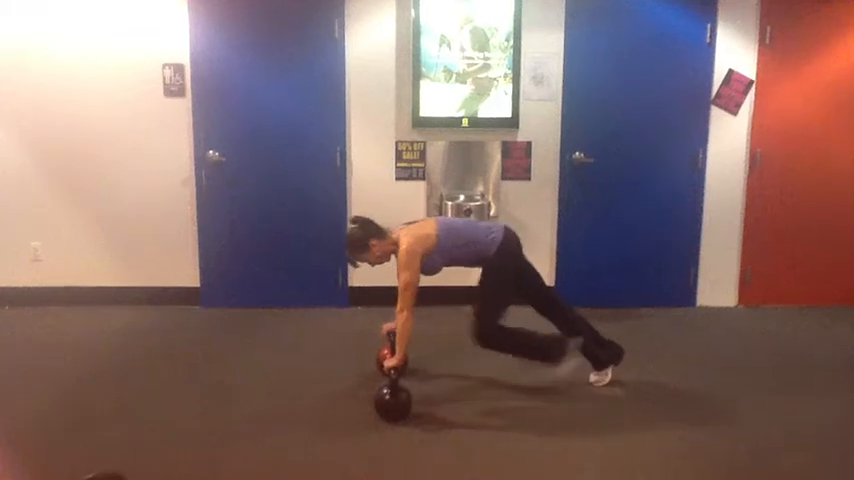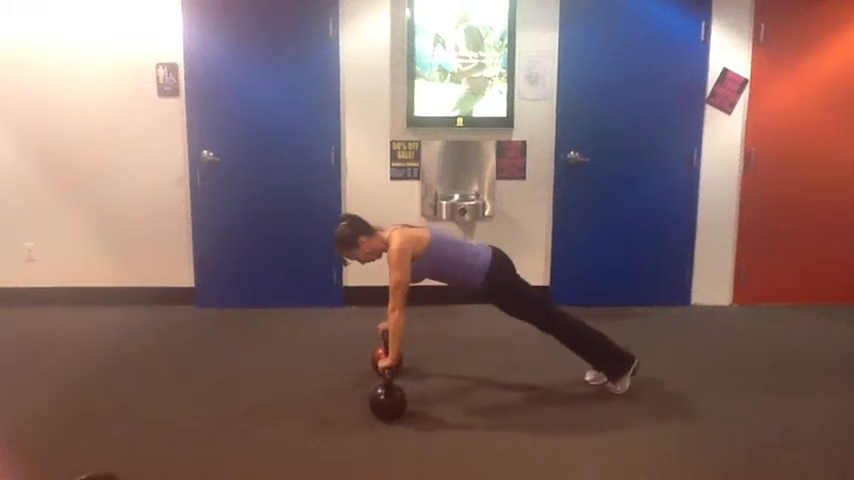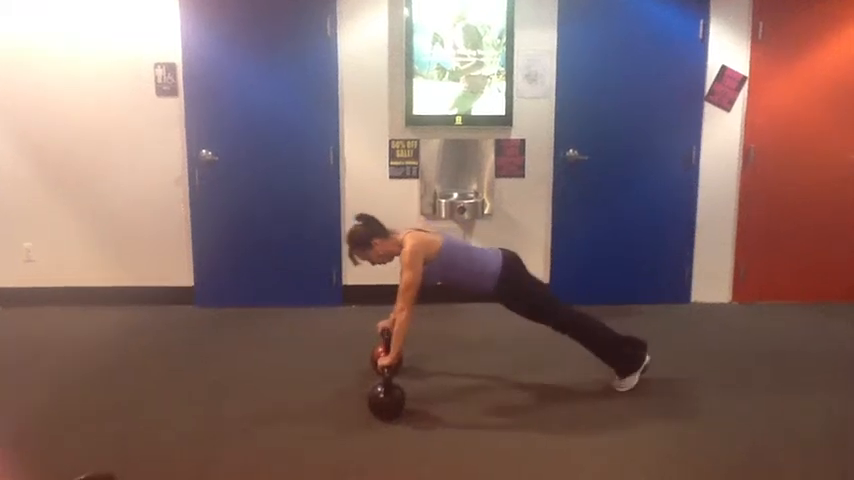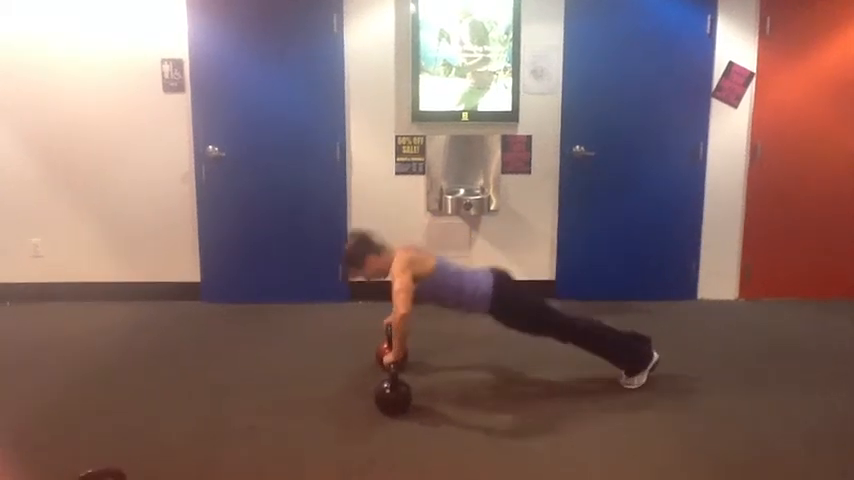
dt=0.4s
person 1, frame 1
left shoulder: (408, 246)
right shoulder: (400, 238)
left elbow: (406, 306)
right elbow: (405, 294)
left wrist: (398, 357)
right wrist: (397, 323)
left hip: (499, 250)
right hip: (502, 244)
left knee: (486, 331)
right knee: (549, 305)
left ankle: (558, 350)
right ankle: (605, 356)
person 1, frame 2
left shoulder: (398, 246)
right shoulder: (394, 237)
left elbow: (397, 306)
left wrist: (392, 357)
right wrist: (392, 323)
left hip: (490, 273)
right hip: (488, 264)
left knee: (547, 318)
right knee: (546, 314)
left ankle: (619, 364)
right ankle: (608, 360)
person 1, frame 3
left shoulder: (411, 249)
right shoulder: (406, 241)
left elbow: (406, 307)
right elbow: (406, 293)
left wrist: (392, 356)
right wrist: (391, 320)
left hip: (502, 277)
right hip: (500, 268)
left knee: (559, 318)
right knee: (559, 314)
left ankle: (630, 362)
right ankle: (631, 350)
person 1, frame 4
left shoulder: (399, 264)
right shoulder: (400, 255)
left elbow: (404, 311)
left wrist: (396, 353)
right wrist: (395, 318)
left hip: (495, 296)
right hip: (492, 286)
left knee: (560, 328)
right knee: (560, 325)
left ankle: (639, 358)
right ankle: (636, 349)
